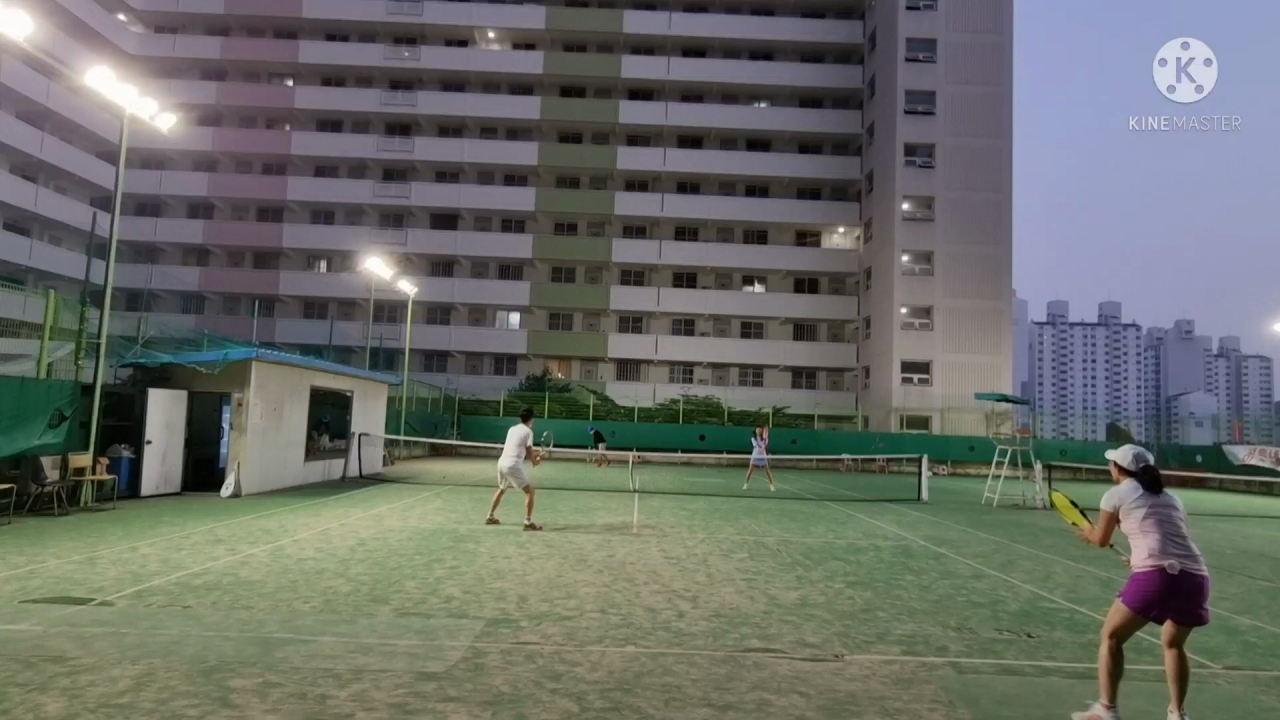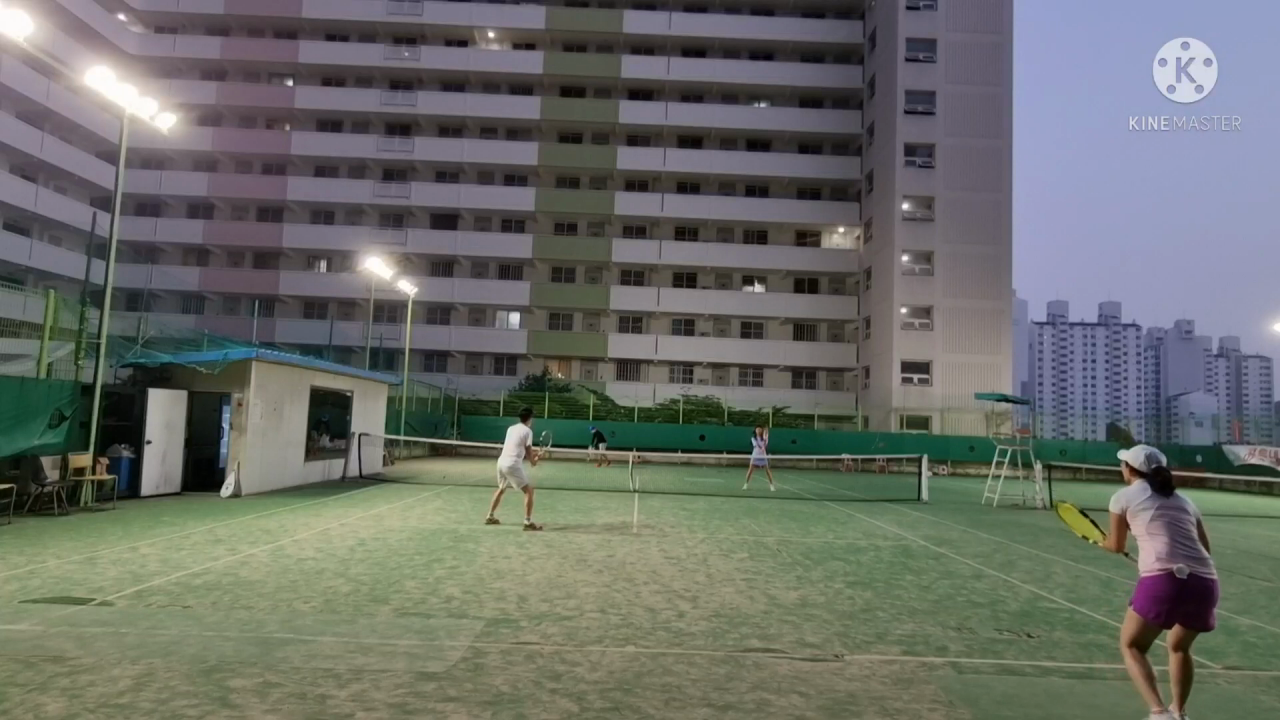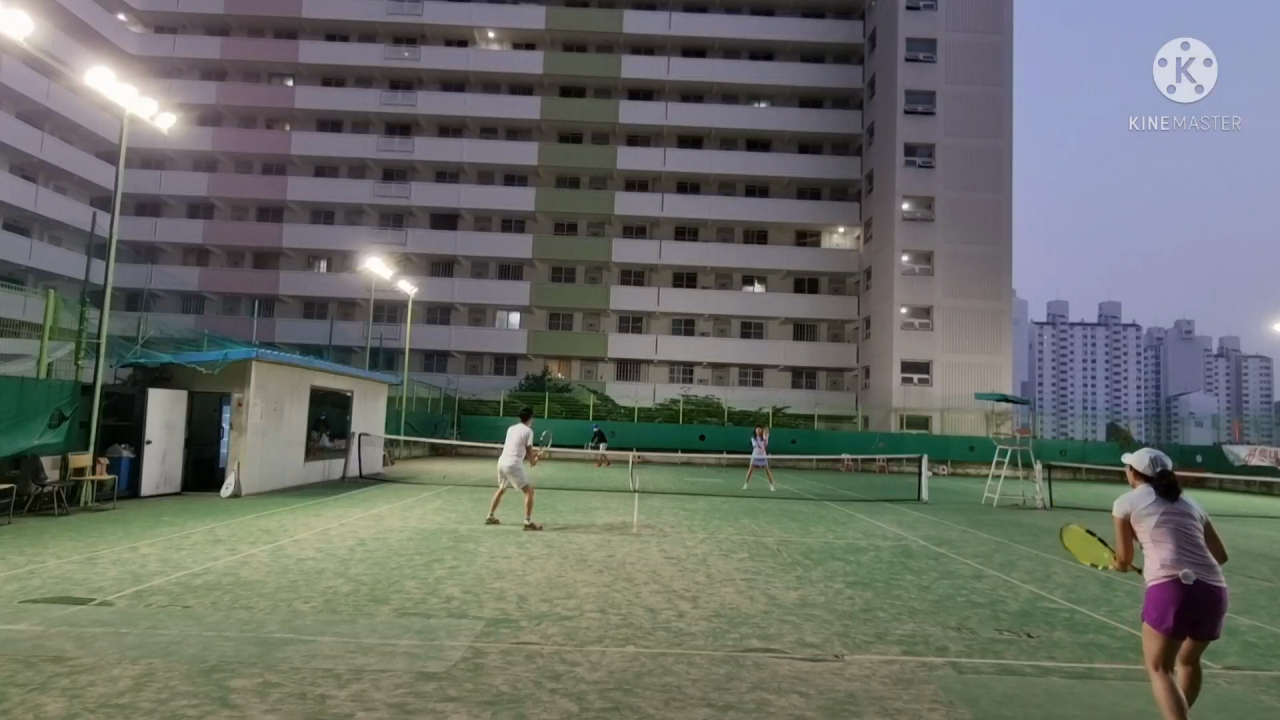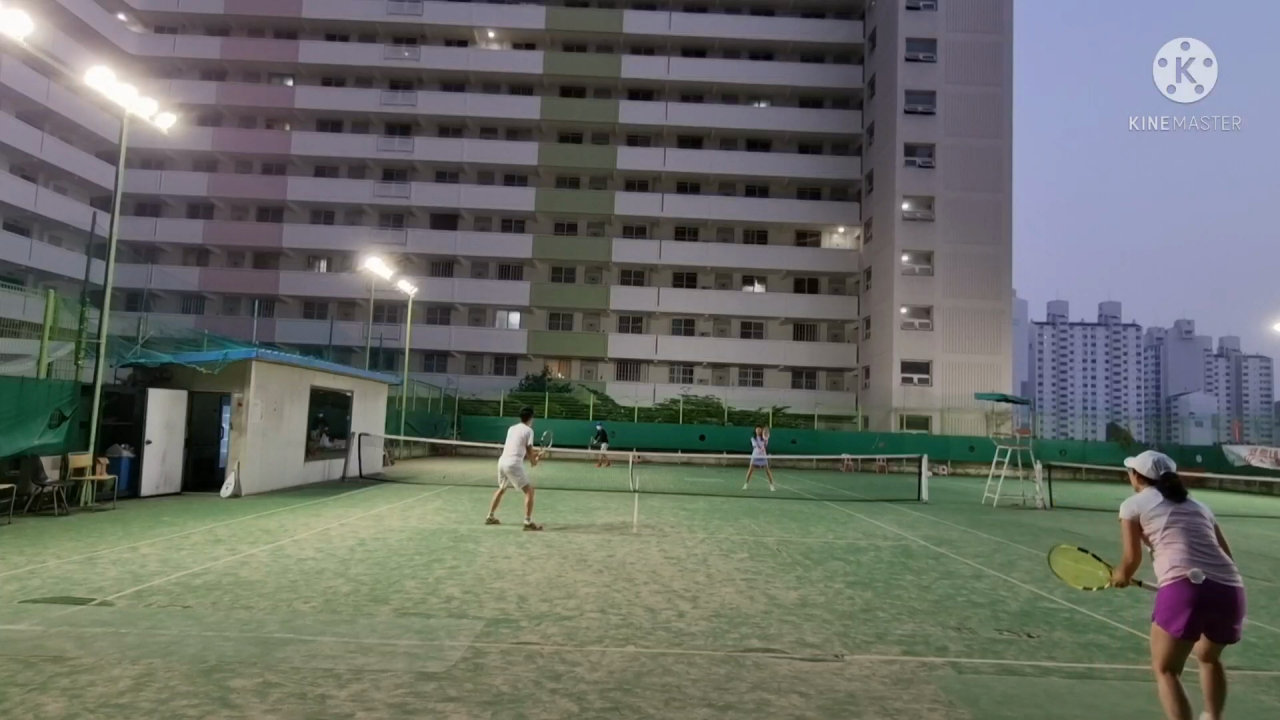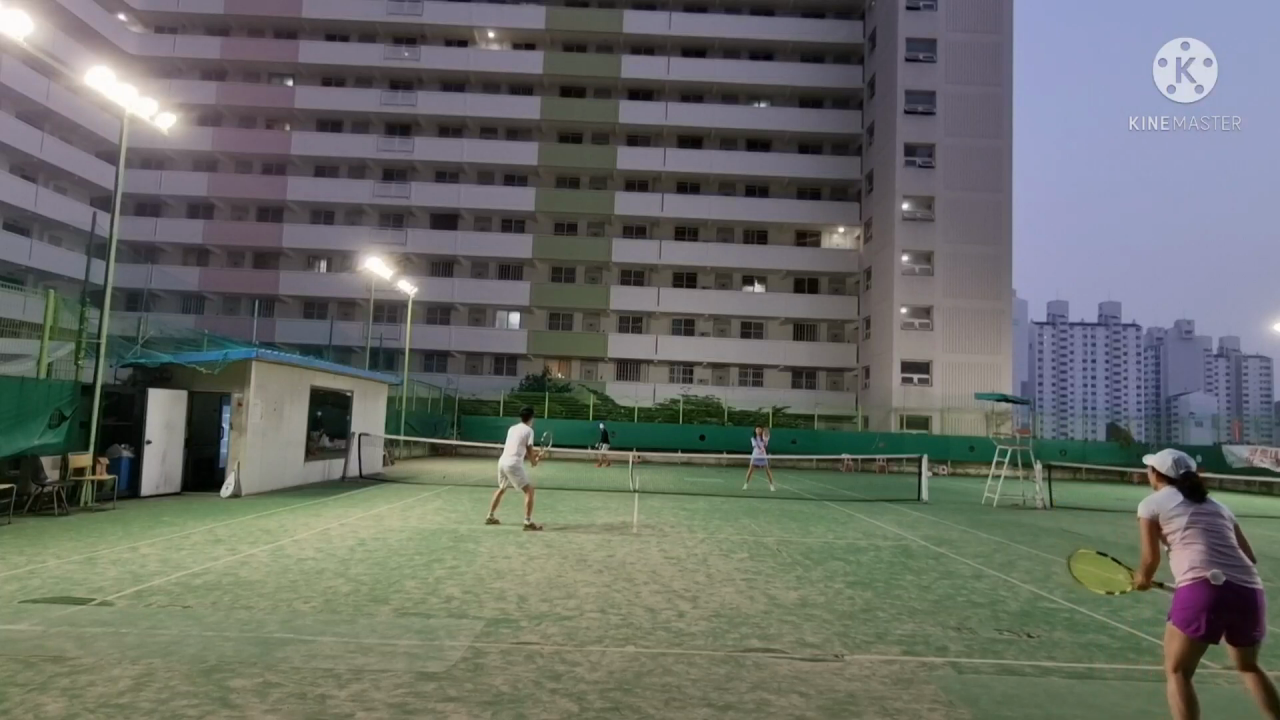
dt=0.2s
person 1, frame 1
left shoulder: (1116, 495)
right shoulder: (1171, 498)
left elbow: (1100, 539)
left wrist: (1083, 531)
left hip: (1156, 578)
right hip: (1196, 579)
left knee: (1111, 637)
right knee: (1173, 644)
person 1, frame 2
left shoulder: (1124, 497)
right shoulder: (1184, 501)
left elbow: (1116, 546)
left wrist: (1104, 541)
left hip: (1163, 581)
right hip: (1206, 584)
left knee: (1131, 646)
right knee: (1178, 648)
person 1, frame 3
left shoulder: (1126, 502)
right shoulder: (1191, 505)
left elbow: (1125, 558)
right elbow: (1221, 554)
left wrist: (1118, 565)
left hip: (1171, 590)
right hip: (1214, 592)
left knee: (1159, 669)
right knee: (1188, 659)
person 1, frame 4
left shoulder: (1134, 505)
right shoulder: (1198, 506)
left elbow: (1132, 559)
left wrist: (1120, 576)
left hip: (1183, 591)
right hip: (1231, 592)
left knee: (1165, 671)
right knee: (1207, 658)
person 1, frame 5
left shoulder: (1152, 504)
right shoulder: (1217, 507)
left elbow: (1151, 559)
right elbow: (1250, 556)
left wrist: (1141, 579)
left hip: (1202, 592)
right hip: (1250, 594)
left knee: (1176, 673)
right knee: (1246, 666)
